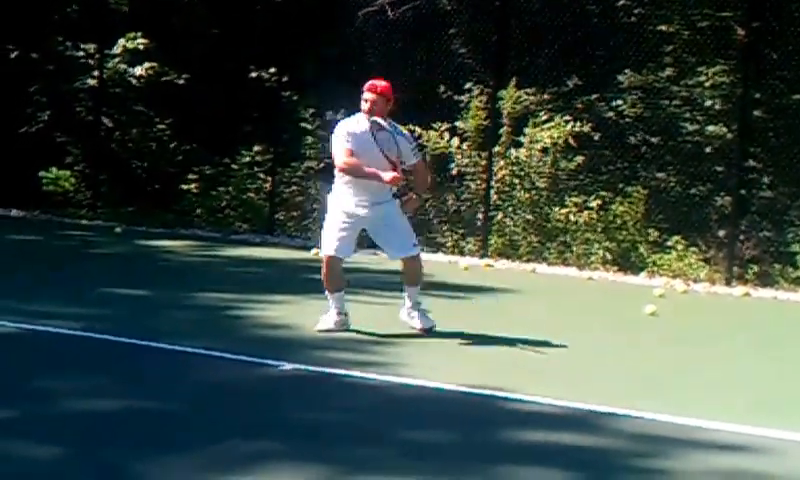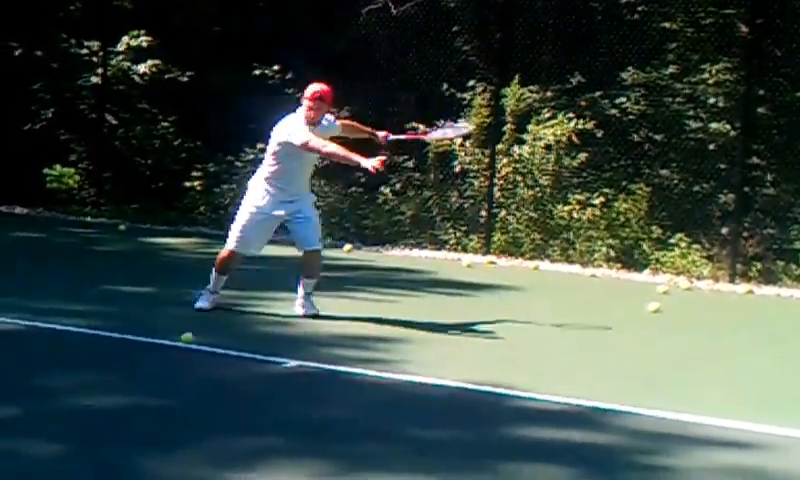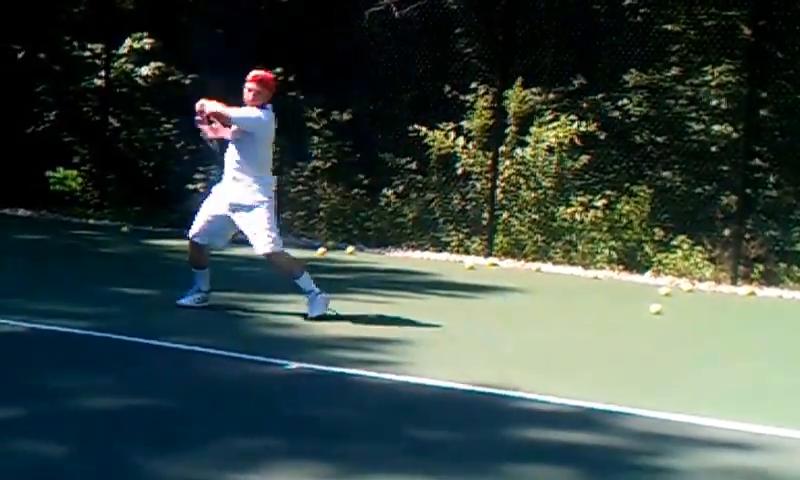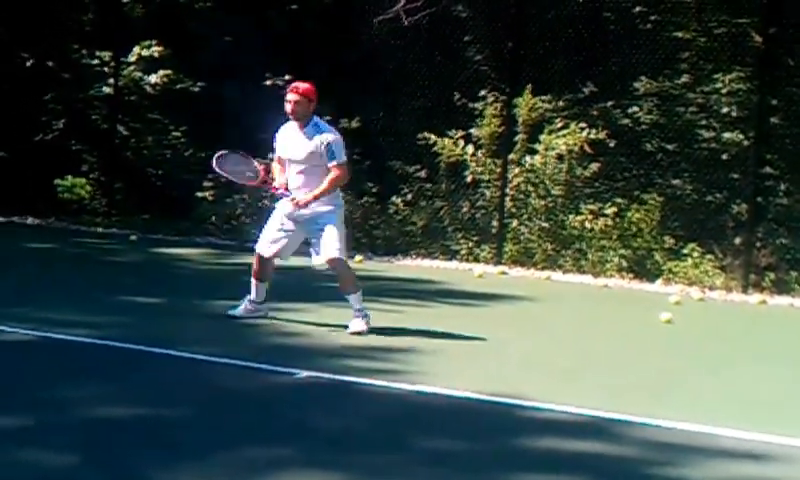
dt=0.5s
person 1, frame 1
right shoulder: (347, 128)
left elbow: (420, 170)
right elbow: (343, 163)
left wrist: (416, 195)
right wrist: (381, 175)
left hip: (383, 204)
right hip: (345, 203)
left knee: (411, 257)
right knee: (331, 257)
left ankle: (412, 308)
right ankle: (338, 312)
person 1, frame 2
left shoulder: (325, 124)
right shoulder: (291, 127)
left elbow: (343, 125)
right elbow: (324, 148)
left wrist: (374, 133)
right wrist: (363, 161)
left hip: (299, 199)
right hip: (265, 196)
left knee: (313, 250)
right knee: (233, 250)
left ankle: (305, 299)
right ankle: (212, 291)
person 1, frame 3
left shoulder: (258, 117)
right shoulder: (248, 111)
left elbow: (214, 109)
left wrist: (205, 106)
right wrist: (217, 129)
left hip: (254, 195)
right hip: (228, 190)
left knee: (271, 252)
right knee: (198, 239)
left ankle: (314, 295)
right ankle: (201, 290)
person 1, frame 4
left shoulder: (327, 136)
right shoulder: (283, 133)
left elbow: (342, 173)
left wrist: (313, 197)
right wrist: (279, 180)
left hip: (325, 207)
right hip: (292, 206)
left knee: (334, 259)
right knee: (263, 253)
left ankle: (359, 313)
right ankle: (255, 302)
